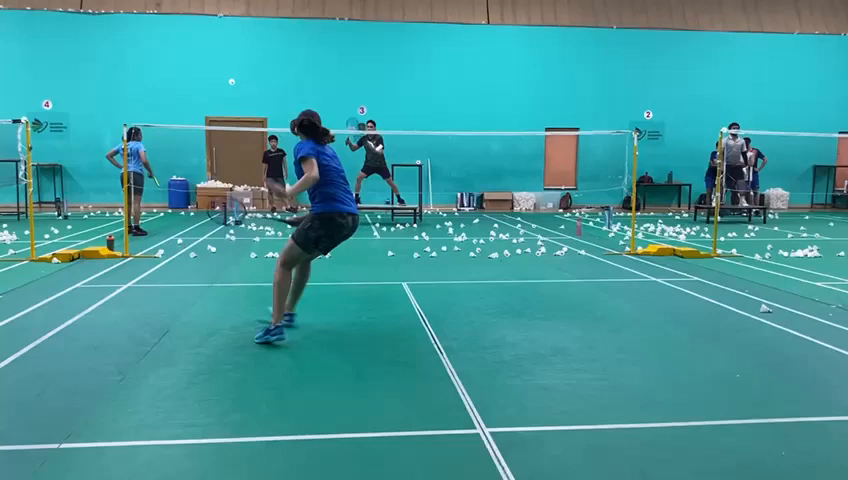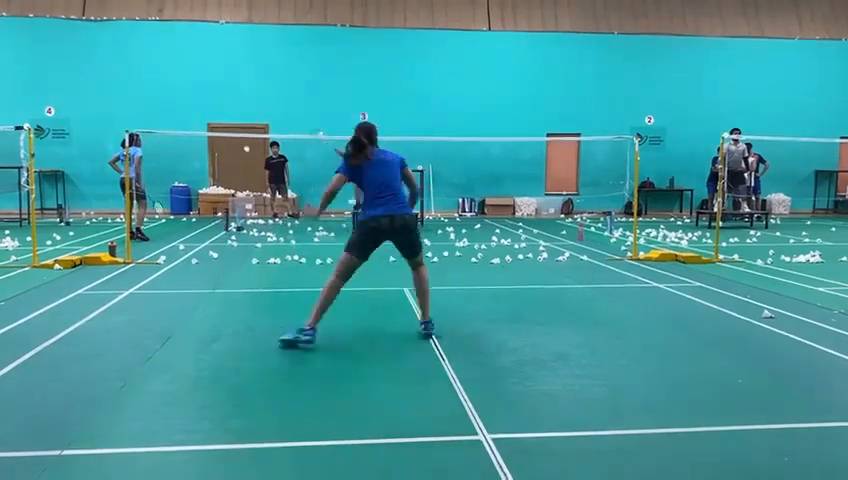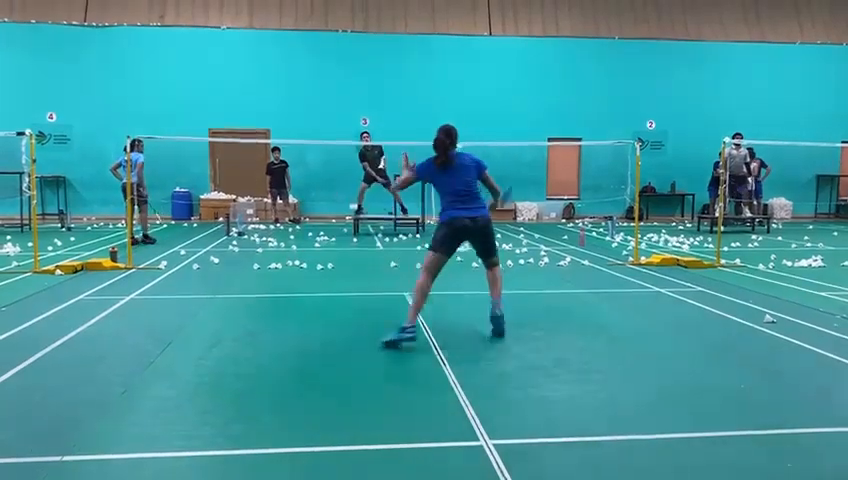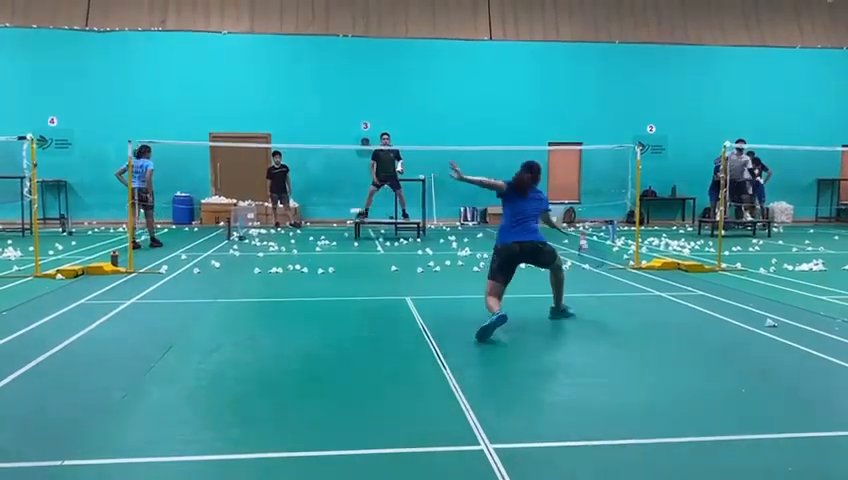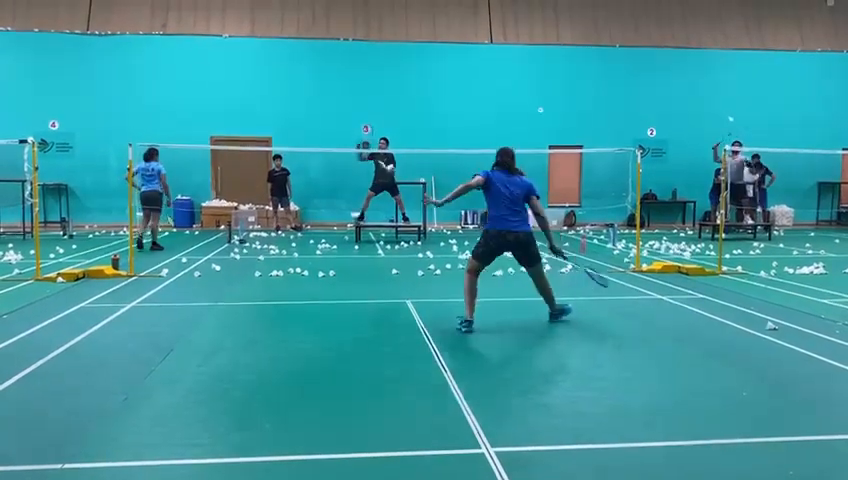
dt=0.3s
person 1, frame 1
left shoulder: (305, 147)
right shoulder: (327, 150)
left elbow: (313, 176)
left wrist: (290, 195)
right wrist: (306, 217)
left hip: (330, 217)
right hip: (349, 218)
left knee: (285, 263)
right knee: (303, 258)
left ankle: (275, 327)
right ankle: (288, 312)
person 1, frame 2
left shoulder: (351, 162)
right shoulder: (395, 157)
left elbow: (331, 190)
right elbow: (415, 190)
left wrist: (318, 211)
left hip: (372, 222)
right hip: (405, 220)
left knee: (339, 276)
right knee: (418, 266)
left ankle: (309, 329)
right ankle: (426, 322)
person 1, frame 3
left shoulder: (429, 166)
right shoulder: (472, 160)
left elbow: (399, 186)
right elbow: (495, 190)
left wrist: (407, 171)
right wrist: (494, 202)
left hip: (452, 223)
right hip: (480, 221)
left knee: (426, 275)
right knee: (493, 266)
left ankle: (409, 327)
right ankle: (497, 311)
person 1, frame 4
left shoulder: (511, 188)
right shoulder: (541, 197)
left elbow: (491, 183)
right elbow: (548, 221)
left wrist: (463, 177)
right wrist: (558, 226)
left hip: (506, 248)
right hip: (534, 244)
left knee: (491, 297)
right knee: (557, 265)
left ankle: (498, 314)
right ankle: (558, 309)
person 1, frame 5
left shoulder: (489, 175)
right shoulder: (525, 183)
left elbow: (469, 185)
right elbow: (540, 215)
left wrist: (442, 201)
right wrist: (551, 243)
left hip: (495, 233)
right hip: (522, 235)
left knee: (471, 271)
right knee: (538, 274)
left ankle: (468, 319)
right ankle: (554, 310)
